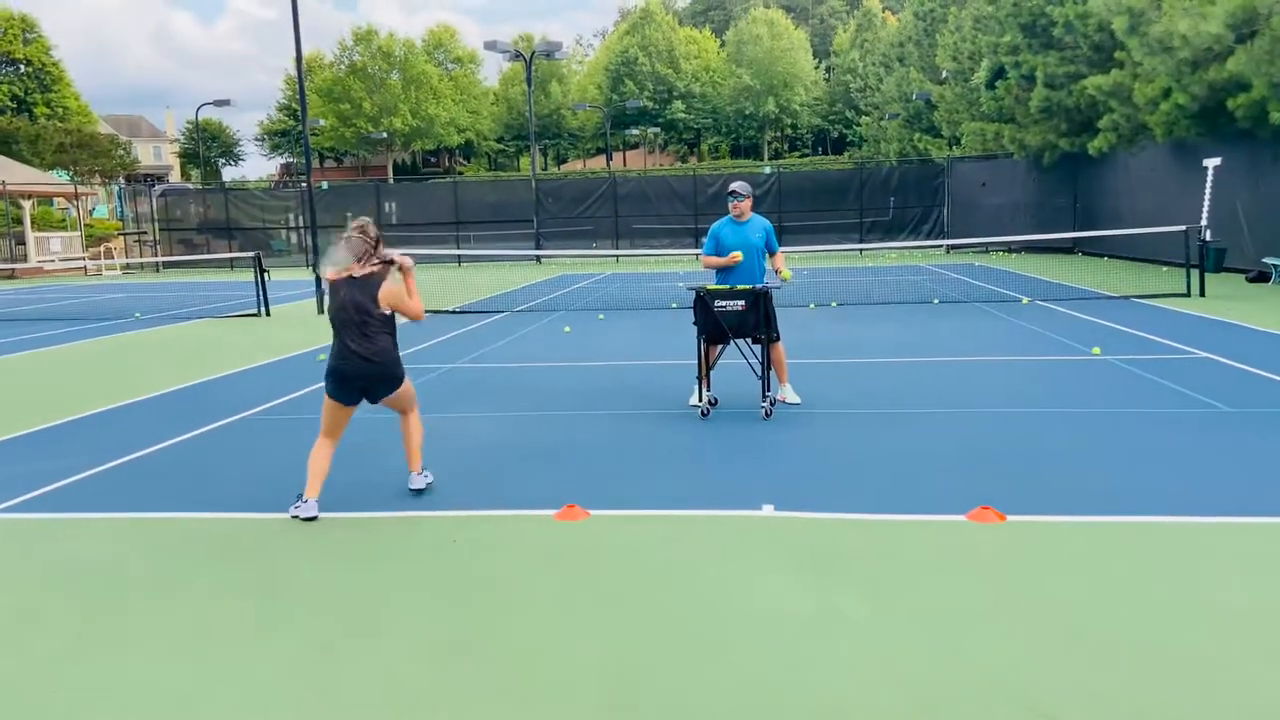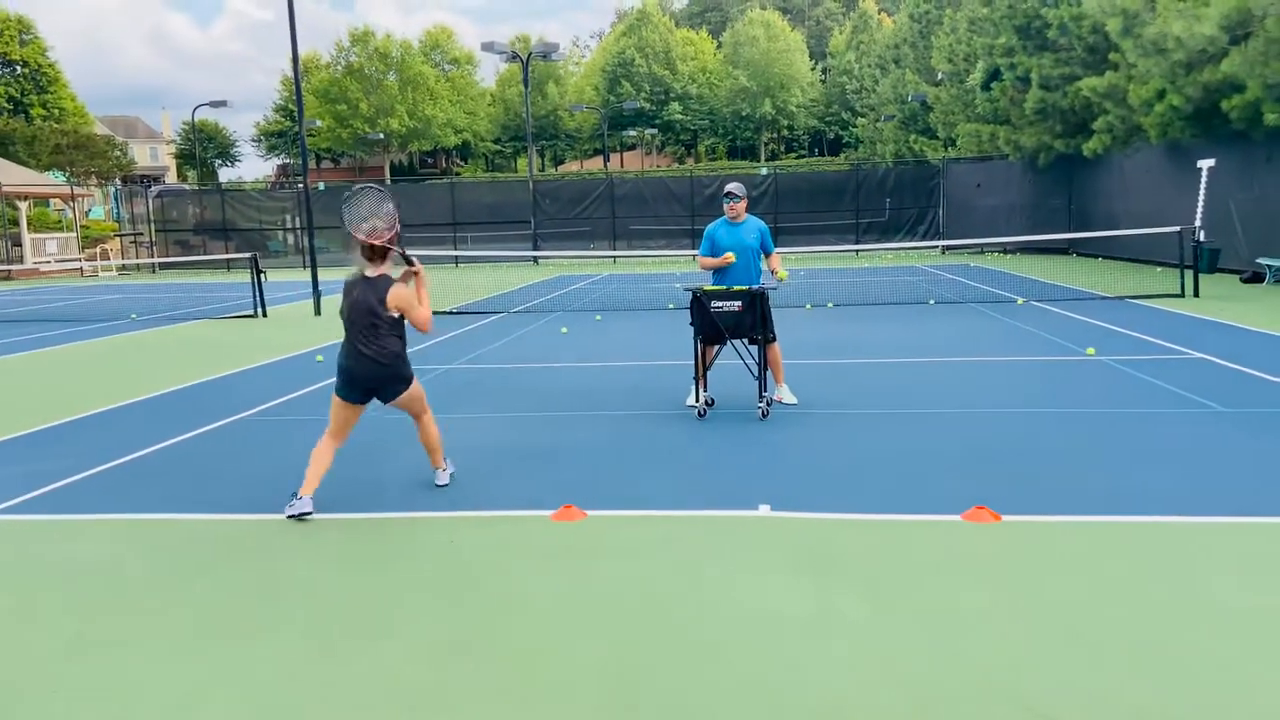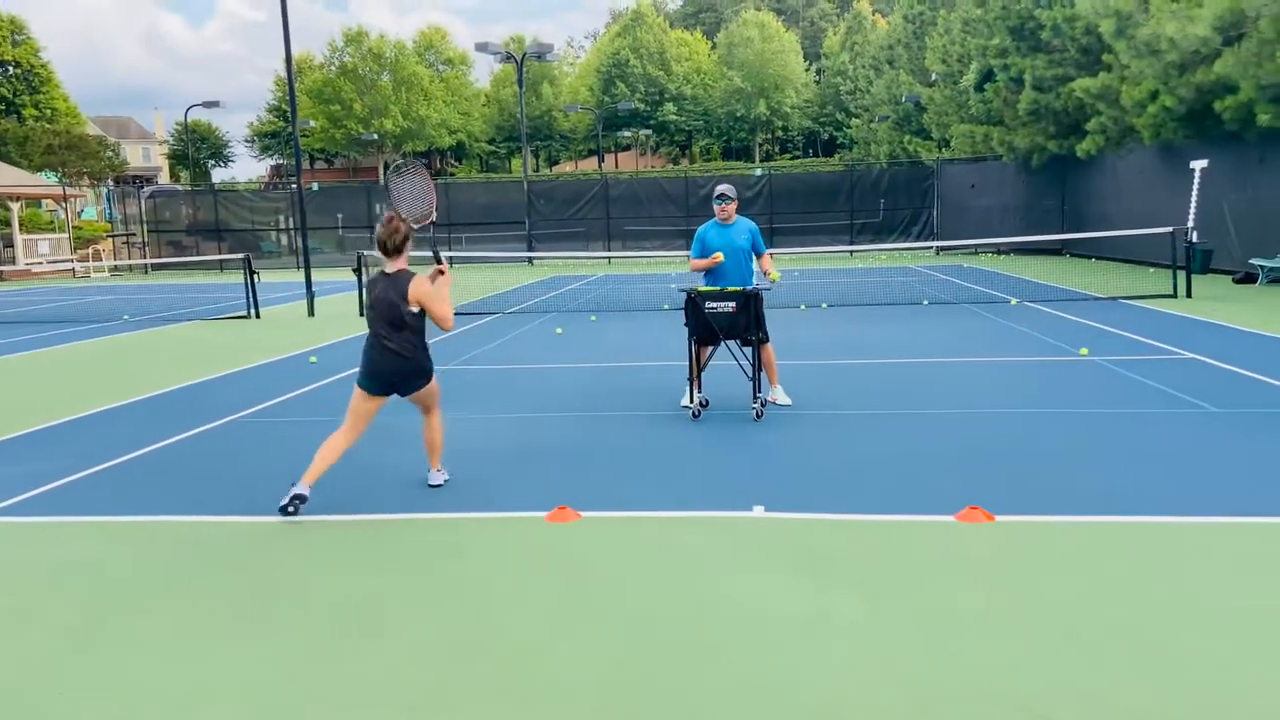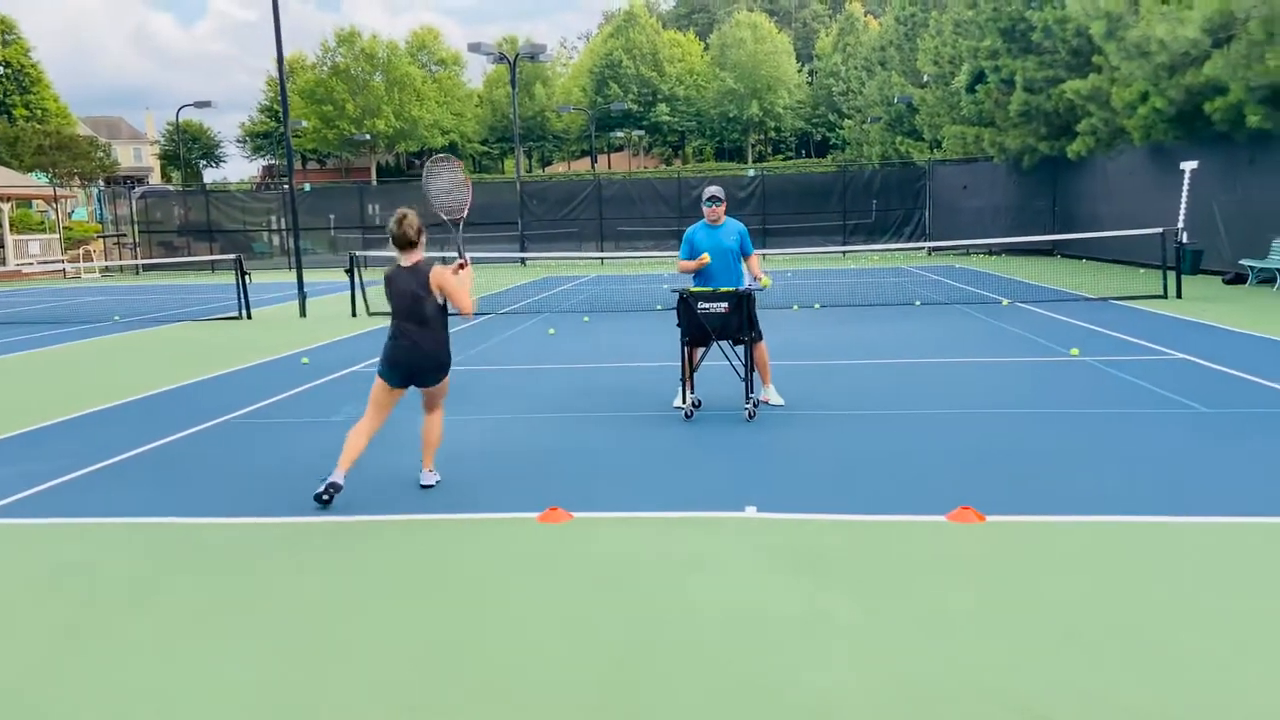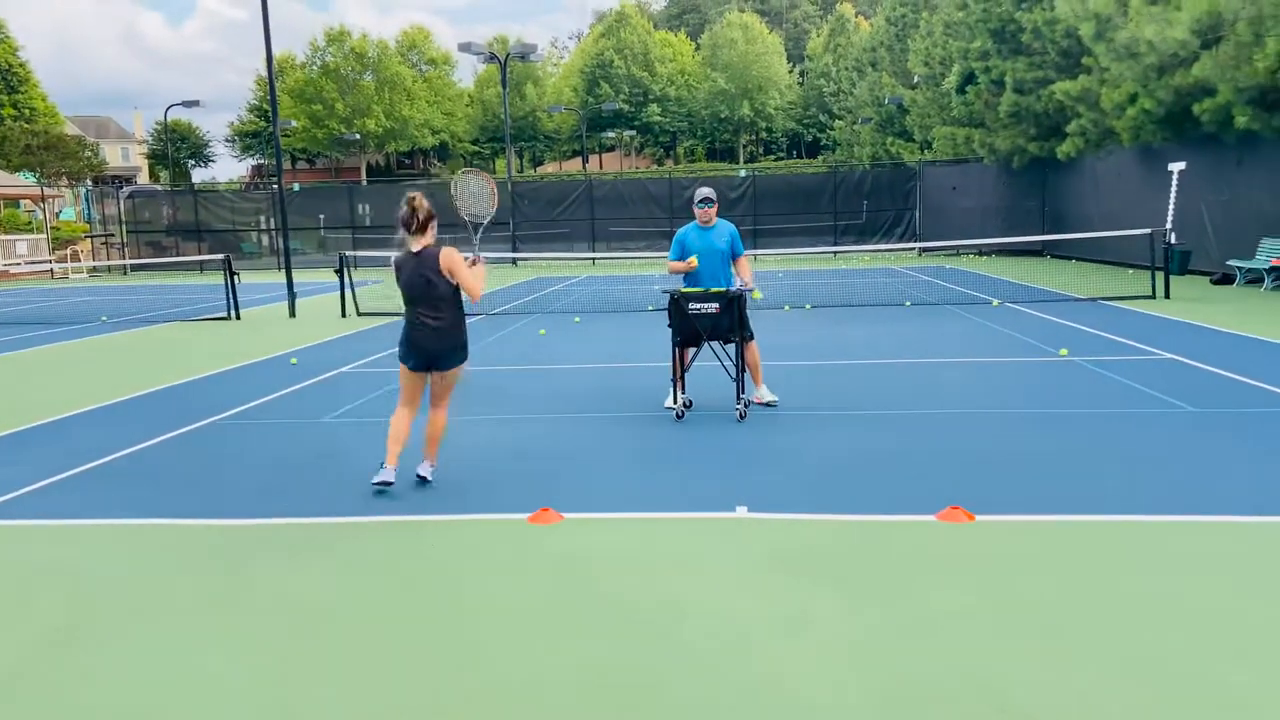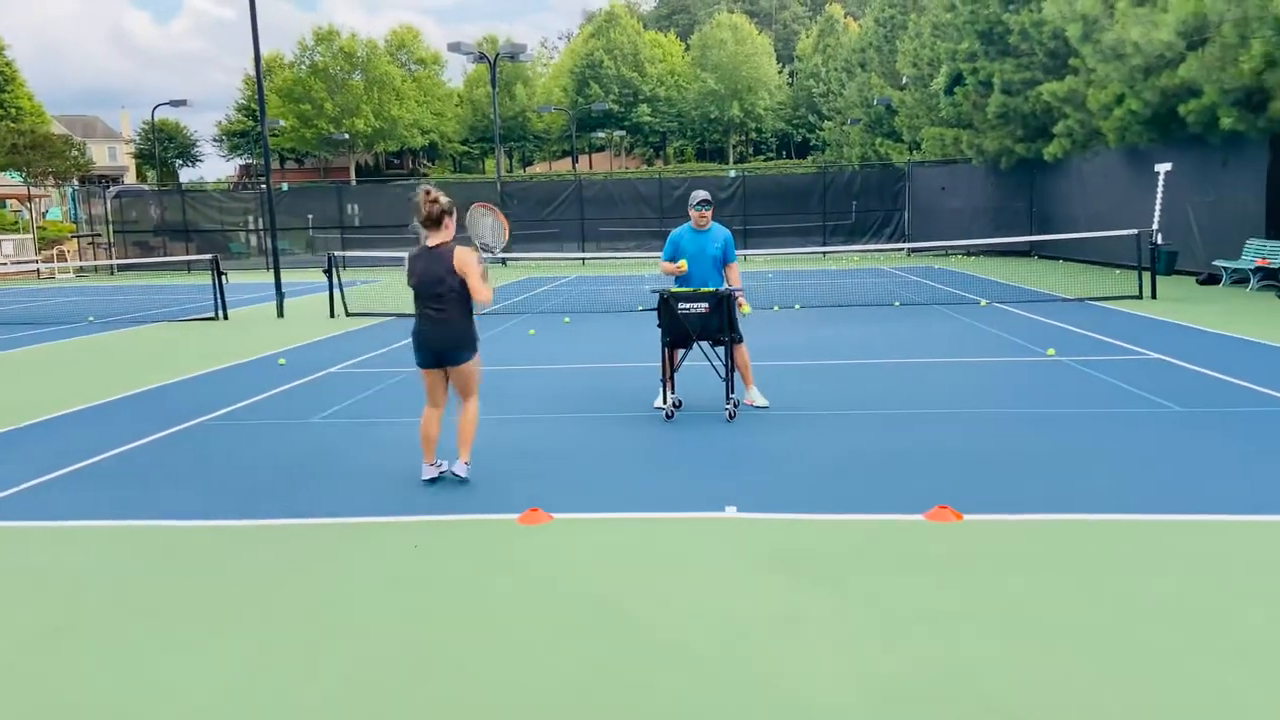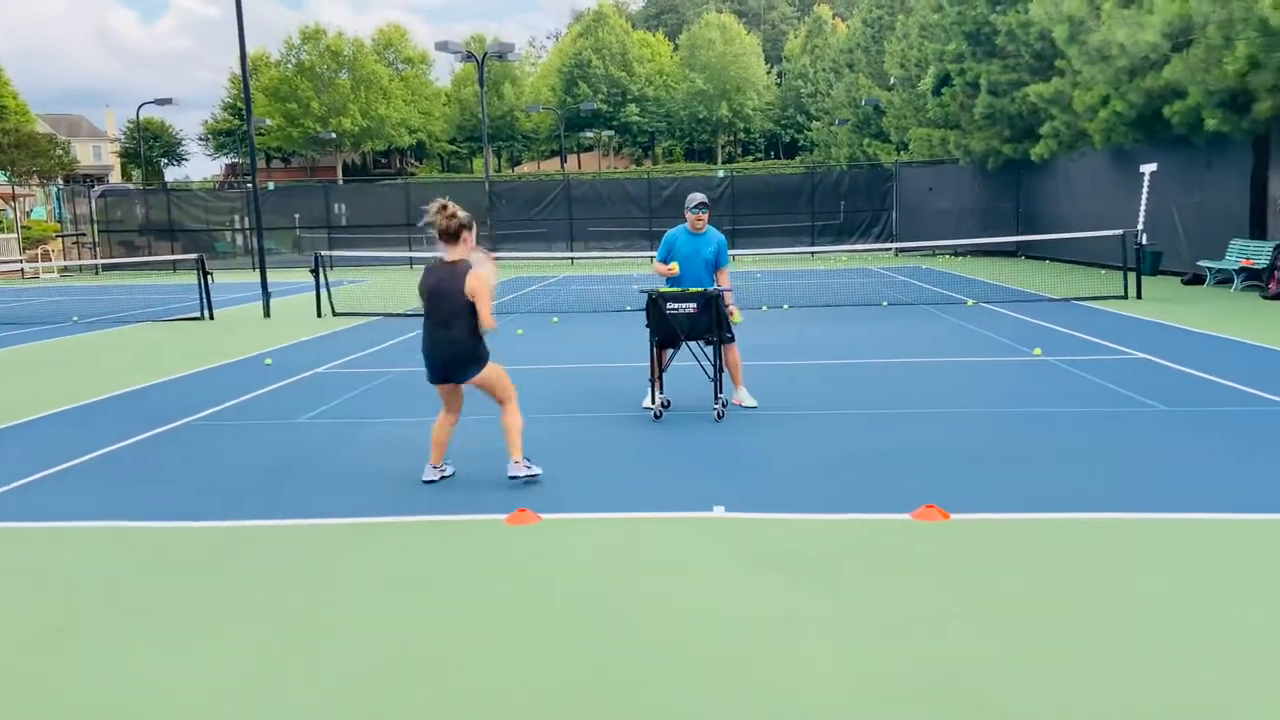
dt=0.1s
person 1, frame 1
left shoulder: (335, 281)
right shoulder: (388, 285)
right elbow: (417, 314)
left wrist: (388, 267)
right wrist: (407, 274)
left hip: (344, 373)
right hip: (385, 371)
left knee: (327, 438)
right knee: (410, 410)
left ankle: (308, 500)
right ankle: (416, 475)
person 1, frame 2
left shoulder: (350, 284)
right shoulder: (396, 289)
right elbow: (423, 324)
right wrist: (418, 281)
left hip: (352, 373)
right hip: (393, 374)
left knee: (332, 439)
right knee: (422, 413)
left ankle: (304, 499)
right ankle: (440, 470)
person 1, frame 3
left shoulder: (373, 282)
right shoulder: (417, 284)
right elbow: (446, 323)
right wrist: (444, 286)
left hip: (375, 366)
right hip: (413, 368)
left knee: (346, 433)
right knee: (431, 410)
left ankle: (302, 487)
right ankle: (436, 471)
person 1, frame 4
left shoulder: (389, 276)
right shoulder: (436, 272)
right elbow: (467, 309)
right wrist: (465, 277)
left hip: (396, 358)
right hip: (432, 361)
left knee: (369, 421)
right knee: (434, 409)
left ankle: (337, 477)
right ankle: (428, 471)
person 1, frame 5
left shoulder: (399, 264)
right shoulder: (446, 255)
right elbow: (475, 293)
left wrist: (463, 269)
right wrist: (474, 269)
left hip: (414, 344)
right hip: (450, 344)
left knee: (405, 408)
right knee: (439, 405)
left ankle: (388, 469)
right ankle: (428, 464)
person 1, frame 6
left shoulder: (413, 258)
right shoulder: (461, 254)
right elbow: (483, 299)
right wrist: (484, 282)
left hip: (425, 341)
right hip: (458, 341)
left knee: (434, 404)
right knee: (468, 398)
left ankle: (430, 466)
right ankle: (463, 462)
person 1, frame 7
left shoulder: (428, 272)
right shoulder: (476, 275)
right elbow: (486, 325)
left hip: (435, 355)
right hip: (469, 356)
left knee: (450, 410)
right knee: (508, 400)
left ankle: (434, 467)
right ankle: (517, 463)
person 2, frame 1
left shoulder: (764, 225)
right shoulder: (718, 228)
left elbow: (775, 253)
right elbow: (705, 260)
left wrist: (780, 268)
right wrist: (726, 261)
left knee: (773, 341)
right knee: (711, 342)
left ankle: (784, 388)
right ankle: (702, 389)
person 2, frame 2
left shoulder: (759, 226)
right shoulder: (713, 229)
left elbow: (770, 254)
right elbow: (702, 262)
left wrist: (776, 268)
right wrist: (719, 262)
left knee: (770, 341)
right knee: (708, 343)
left ankle: (781, 388)
right ankle: (699, 389)
person 2, frame 3
left shoulder: (749, 227)
right shoulder: (704, 231)
left elbow: (762, 255)
right elbow: (693, 264)
left wrist: (769, 270)
right wrist: (708, 262)
left knee: (763, 342)
right knee: (701, 344)
left ankle: (775, 389)
right ankle: (693, 390)
person 2, frame 4
left shoulder: (738, 228)
right shoulder: (692, 233)
left elbow: (749, 256)
right elbow: (681, 265)
left wrist: (758, 275)
right wrist: (696, 265)
left knee: (756, 340)
right knee: (692, 344)
left ankle: (767, 389)
right ankle: (685, 391)
person 2, frame 5
left shoulder: (729, 230)
right shoulder: (683, 234)
left elbow: (739, 259)
right elbow: (671, 266)
left wrist: (748, 282)
right wrist: (685, 267)
left knee: (747, 340)
right knee: (682, 345)
left ankle: (760, 390)
right ankle: (676, 392)
person 2, frame 6
left shoulder: (723, 235)
right shoulder: (677, 235)
left elbow: (730, 267)
right elbow: (663, 265)
left wrist: (738, 295)
right wrist: (674, 269)
left knee: (737, 343)
left ankle: (751, 391)
right ankle: (666, 391)
person 2, frame 7
left shoulder: (717, 239)
right shoulder: (672, 236)
left elbow: (721, 273)
right elbow: (657, 264)
left wrist: (729, 303)
right wrist: (666, 271)
left knee: (729, 342)
left ankle: (739, 391)
right ankle: (654, 392)
